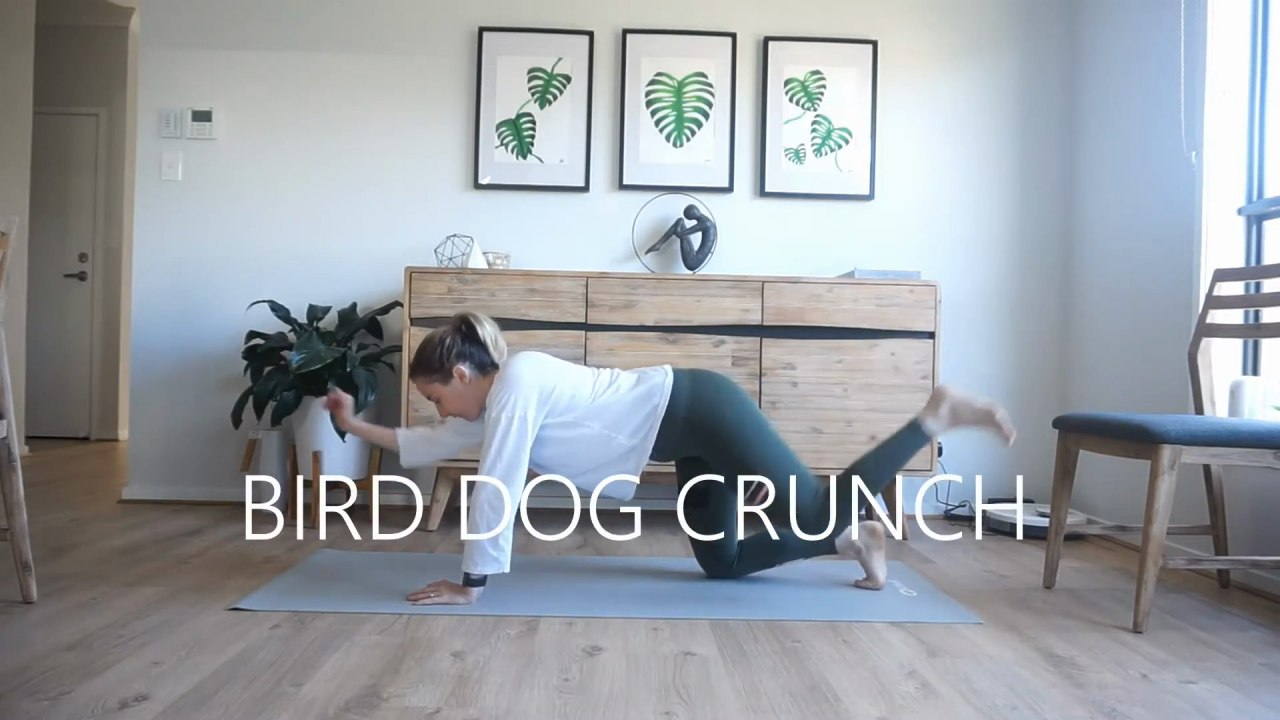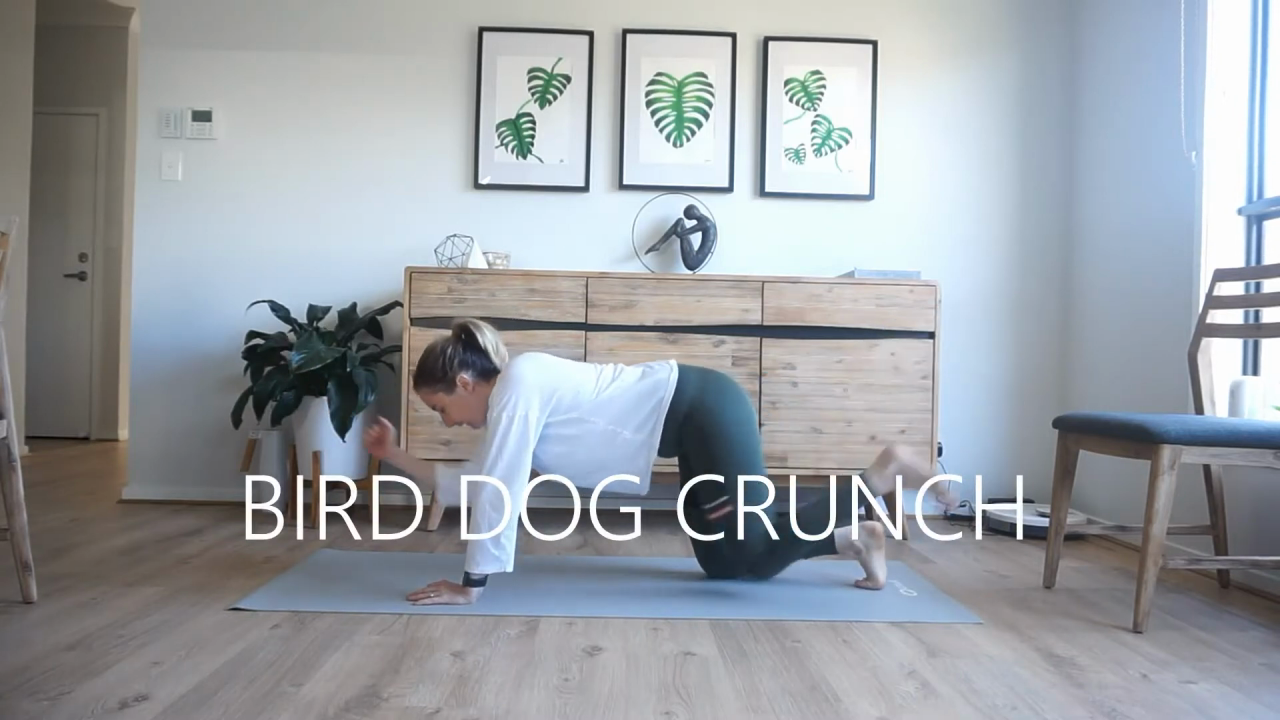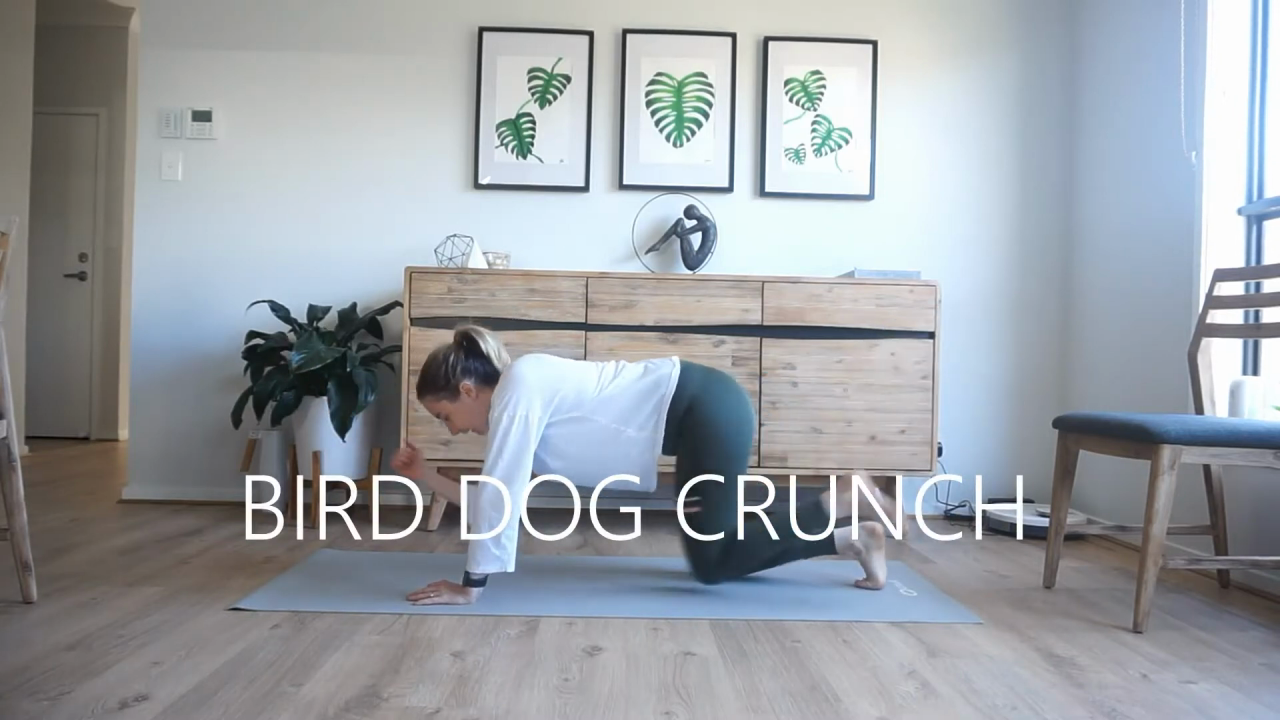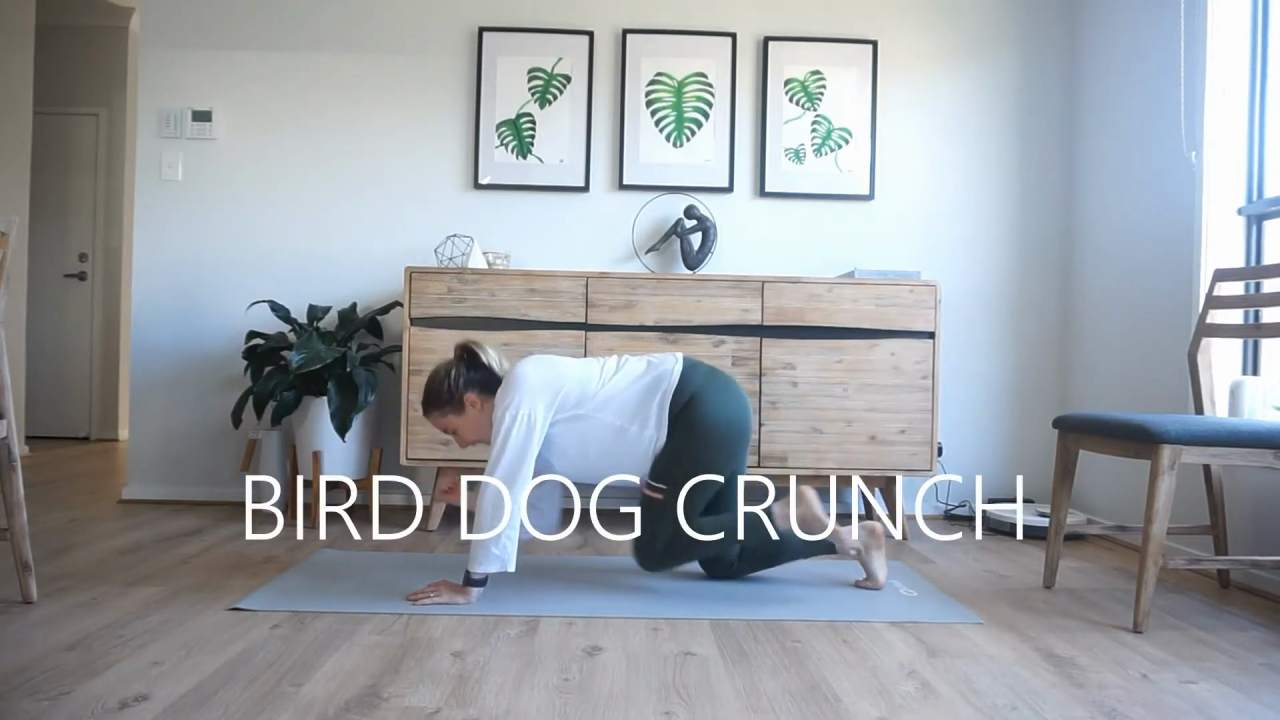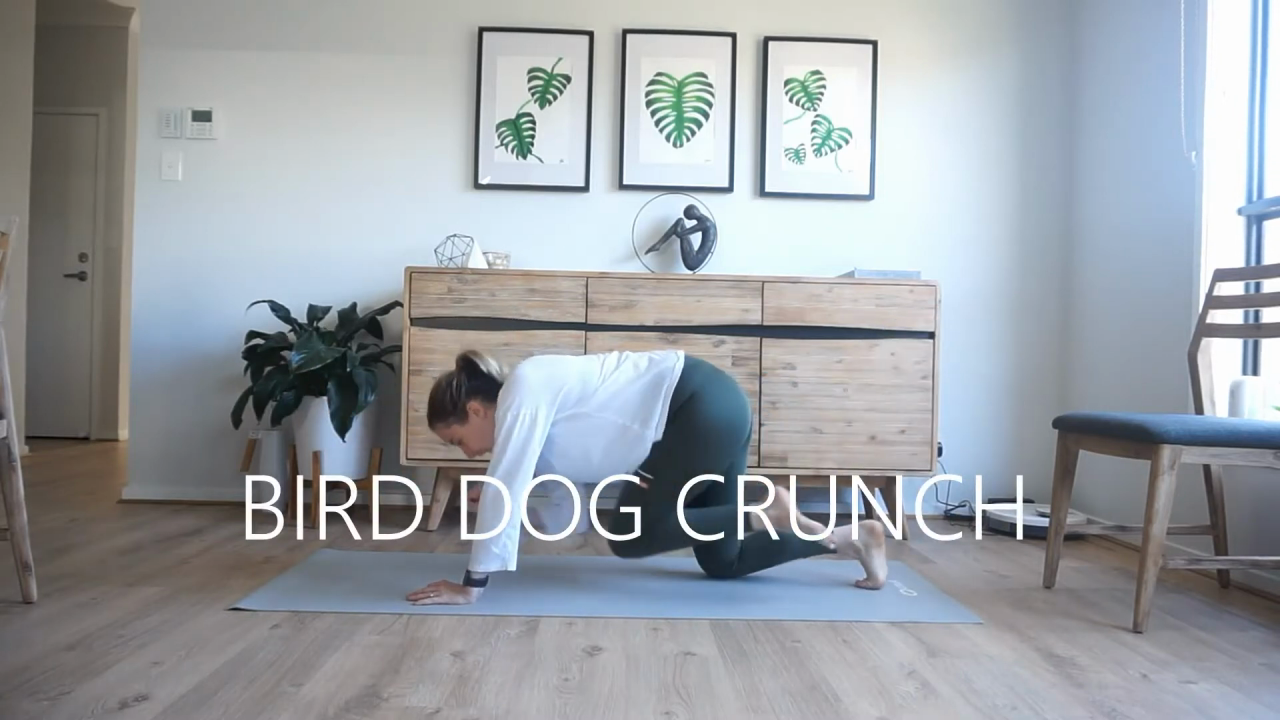
dt=0.1s
person 1, frame 1
left shoulder: (512, 383)
right shoulder: (507, 396)
left elbow: (496, 493)
right elbow: (447, 442)
left wrist: (470, 584)
right wrist: (370, 431)
left hip: (698, 410)
right hip: (692, 430)
left knee: (811, 511)
right knee: (721, 560)
left ankle: (934, 417)
right ankle: (855, 538)
person 1, frame 2
left shoulder: (515, 385)
right shoulder: (510, 398)
left elbow: (497, 495)
right elbow: (478, 483)
left wrist: (471, 584)
right wrist: (401, 459)
left hip: (700, 406)
right hip: (689, 419)
left knee: (754, 561)
right knee: (721, 561)
left ankle: (881, 475)
right ankle: (854, 536)
person 1, frame 3
left shoulder: (519, 388)
right shoulder: (522, 409)
left elbow: (500, 494)
right elbow: (506, 498)
left wrist: (469, 585)
right wrist: (434, 482)
left hip: (705, 407)
right hip: (702, 409)
left knee: (713, 564)
right knee: (716, 560)
left ankle: (836, 505)
right ankle: (849, 534)
person 1, frame 4
left shoulder: (521, 392)
right shoulder: (527, 414)
left elbow: (501, 492)
right elbow: (537, 512)
left wrist: (471, 584)
right wrist: (469, 500)
left hip: (703, 405)
right hip: (707, 410)
left knee: (654, 552)
right knee: (723, 558)
left ankle: (788, 514)
right ankle: (849, 536)
person 1, frame 5
left shoulder: (523, 388)
right shoulder: (543, 436)
left elbow: (504, 491)
right elbow: (574, 513)
left wrist: (471, 584)
right wrist: (496, 513)
left hip: (703, 402)
right hip: (714, 407)
left knee: (626, 534)
right knee: (721, 560)
left ankle: (762, 514)
right ankle: (850, 537)
